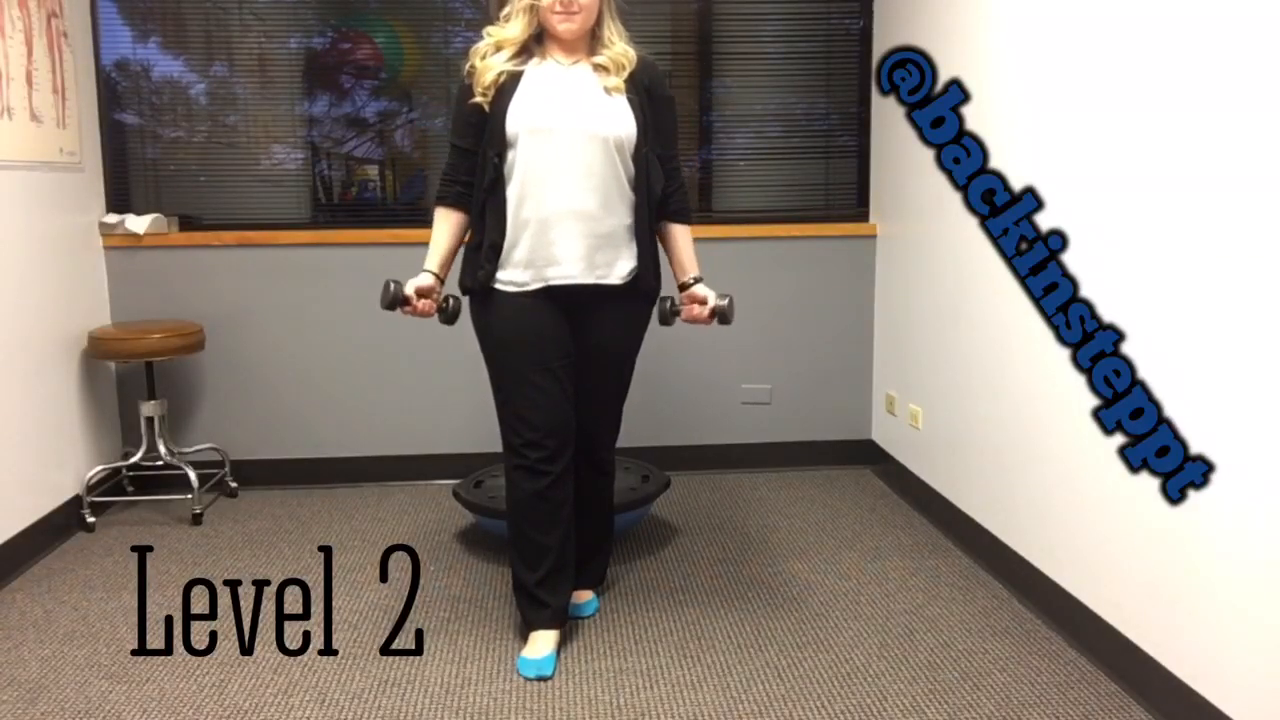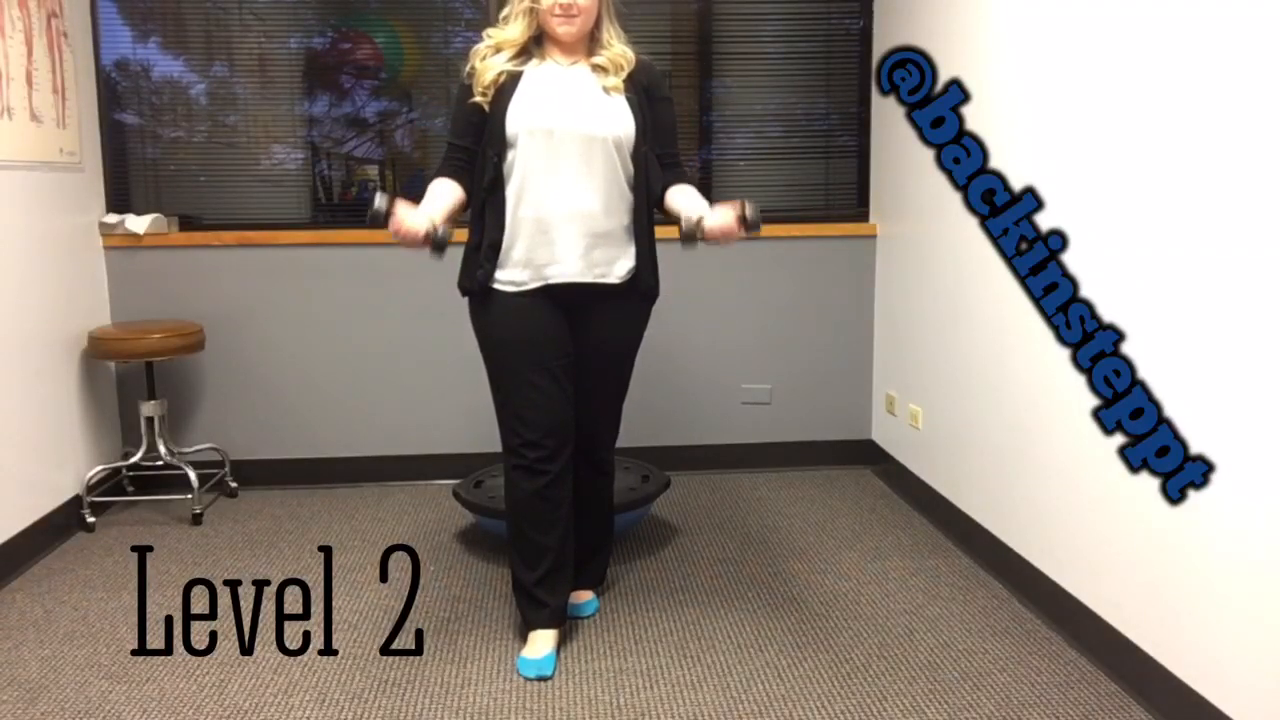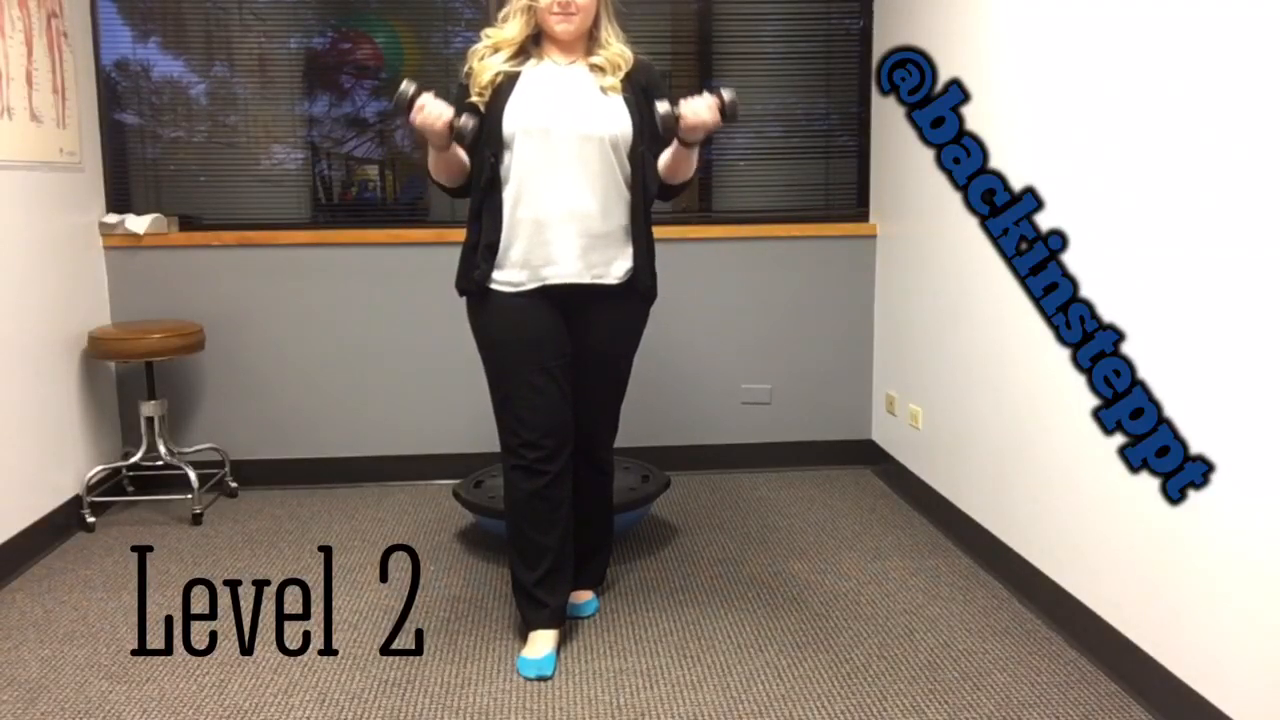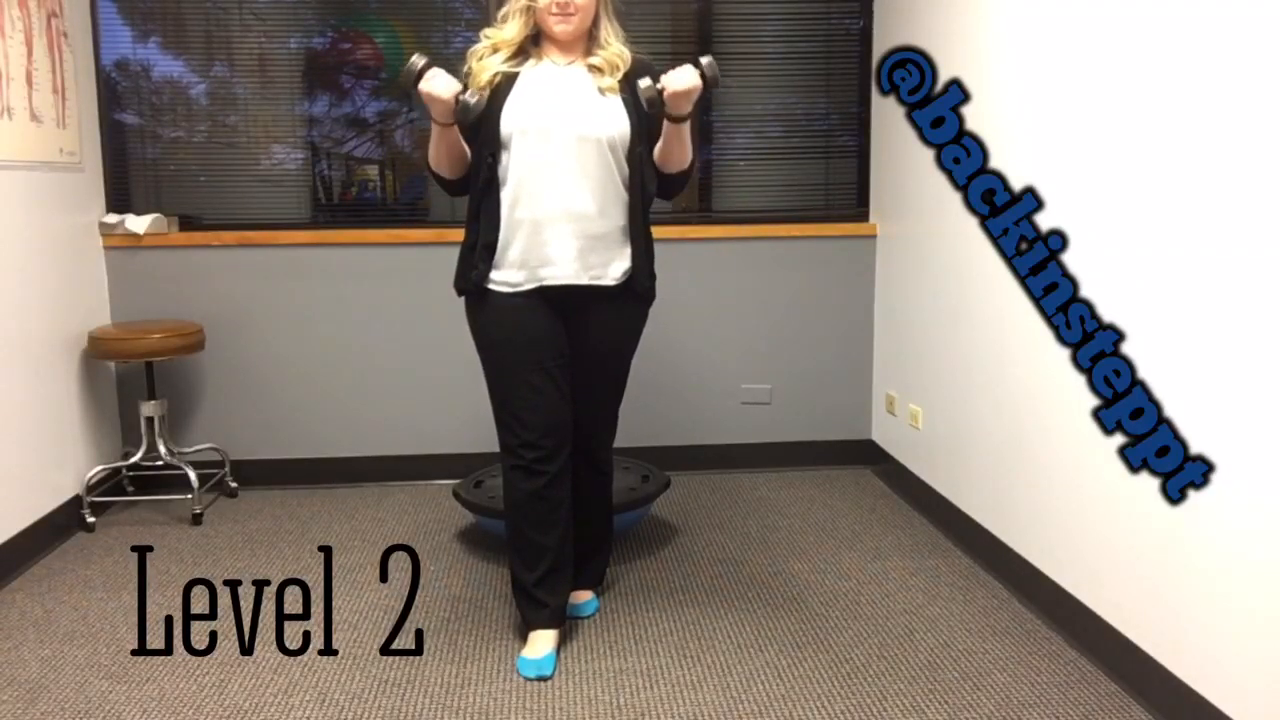
dt=0.3s
person 1, frame 1
left shoulder: (639, 76)
right shoulder: (493, 71)
left elbow: (667, 187)
right elbow: (461, 181)
left wrist: (690, 279)
right wrist: (433, 271)
left hip: (613, 290)
right hip: (518, 290)
left knee: (595, 440)
right knee: (535, 446)
left ankle: (585, 578)
right ankle: (542, 615)
person 1, frame 2
left shoulder: (637, 77)
right shoulder: (492, 72)
left elbow: (666, 174)
right elbow: (460, 169)
left wrist: (703, 214)
right wrist: (427, 215)
left hip: (612, 289)
right hip: (517, 290)
left knee: (594, 439)
right knee: (534, 446)
left ankle: (583, 577)
right ankle: (542, 614)
person 1, frame 3
left shoulder: (634, 76)
right shoulder: (492, 70)
left elbow: (665, 182)
right elbow: (460, 179)
left wrist: (689, 138)
right wrist: (438, 138)
left hip: (610, 288)
right hip: (514, 289)
left knee: (592, 438)
right knee: (532, 446)
left ankle: (583, 578)
right ankle: (541, 614)
person 1, frame 4
left shoulder: (632, 74)
right shoulder: (492, 70)
left elbow: (668, 180)
right elbow: (456, 177)
left wrist: (678, 116)
right wrist: (441, 119)
left hip: (609, 290)
right hip: (513, 290)
left knee: (593, 439)
right knee: (531, 447)
left ankle: (585, 576)
right ankle: (542, 614)
